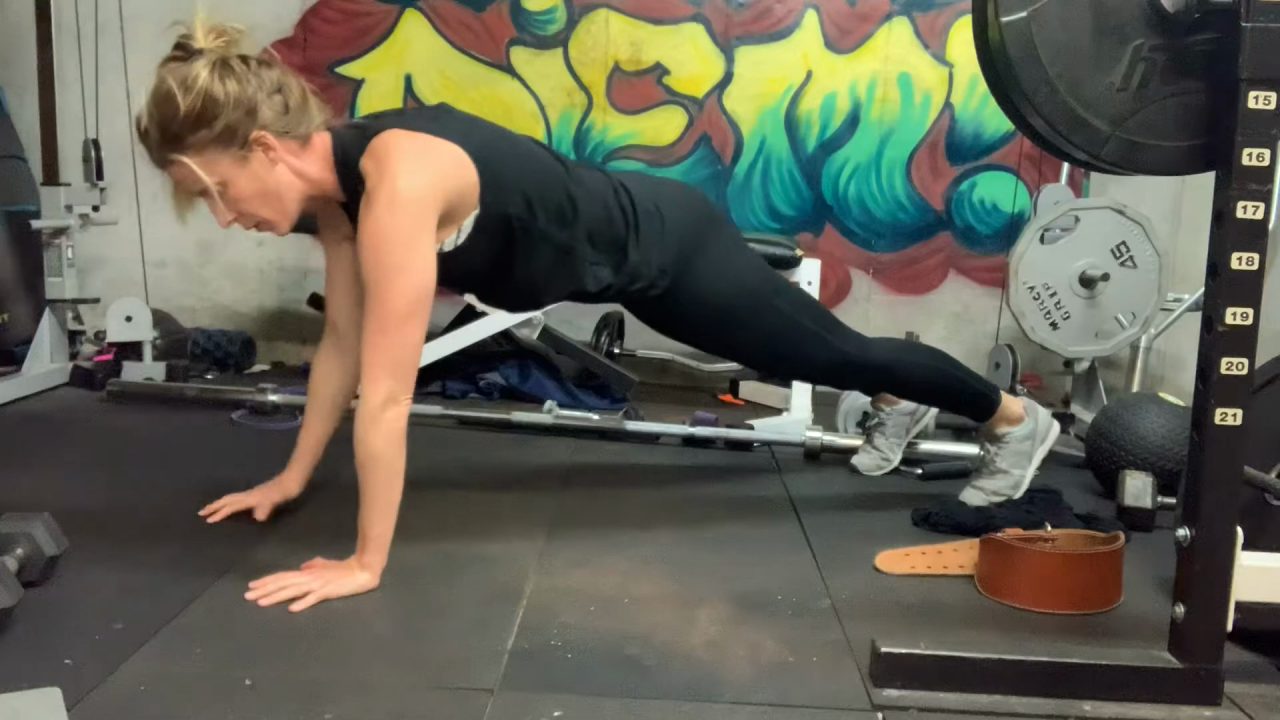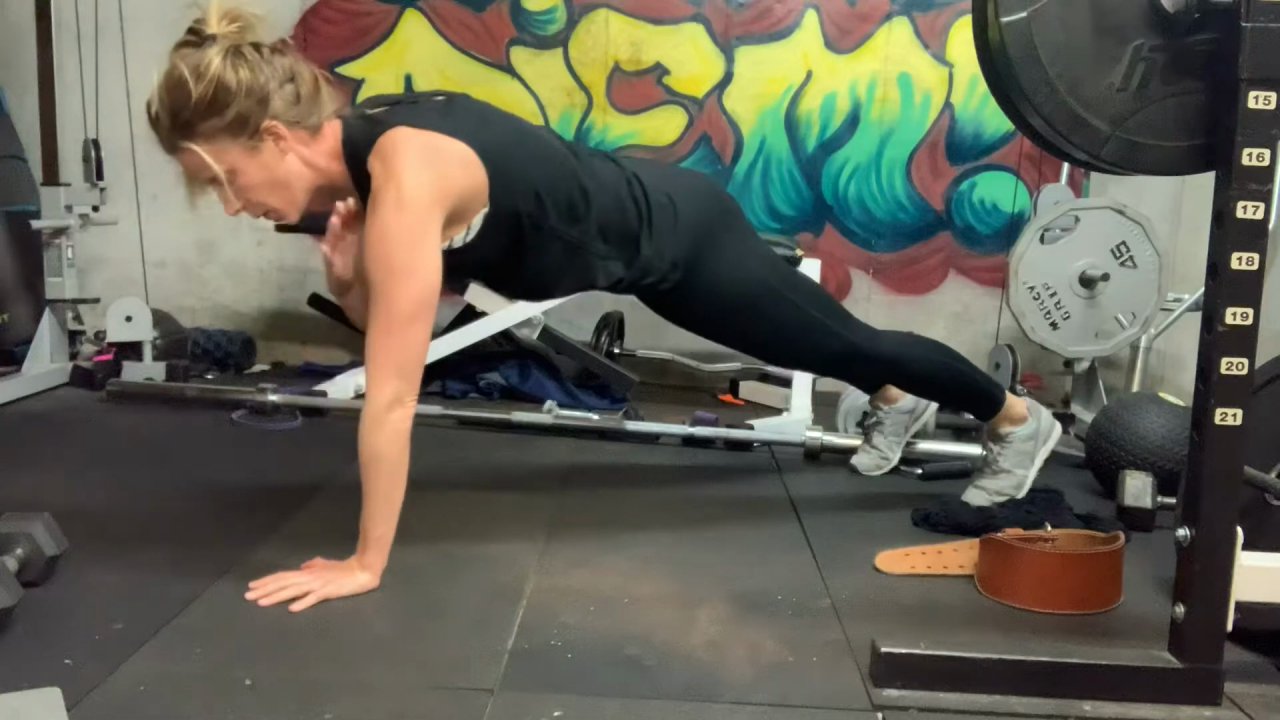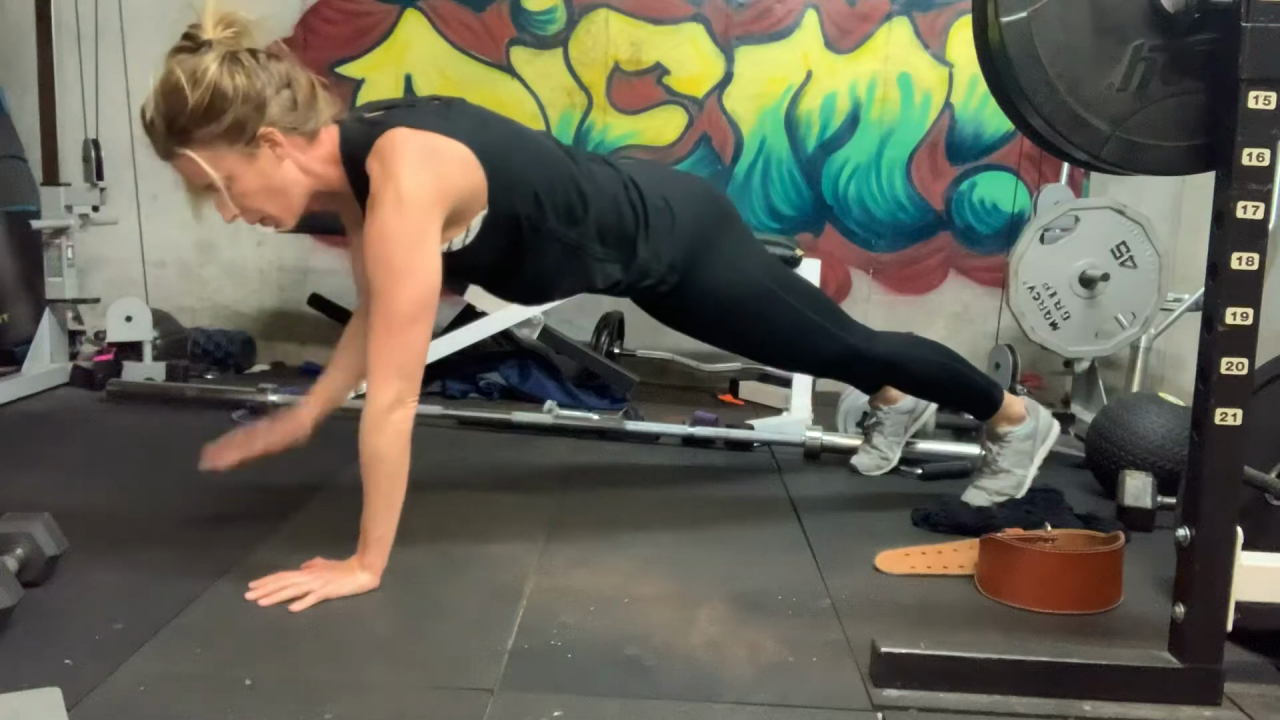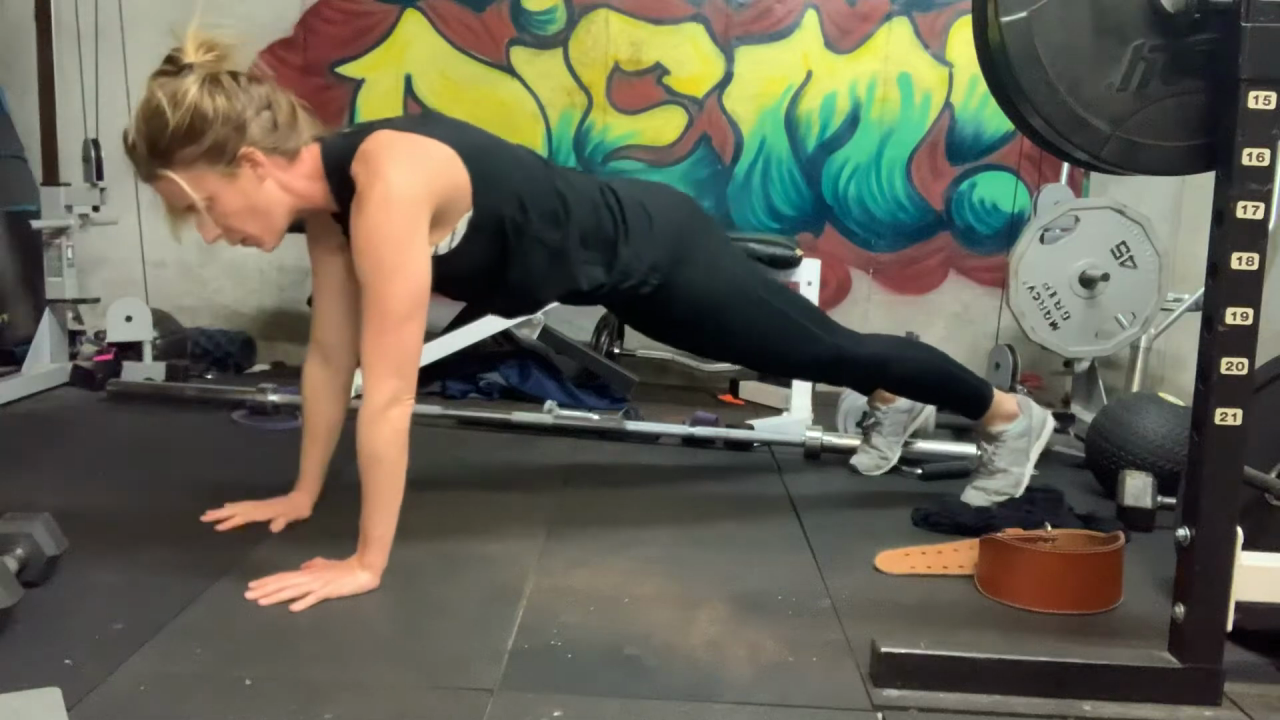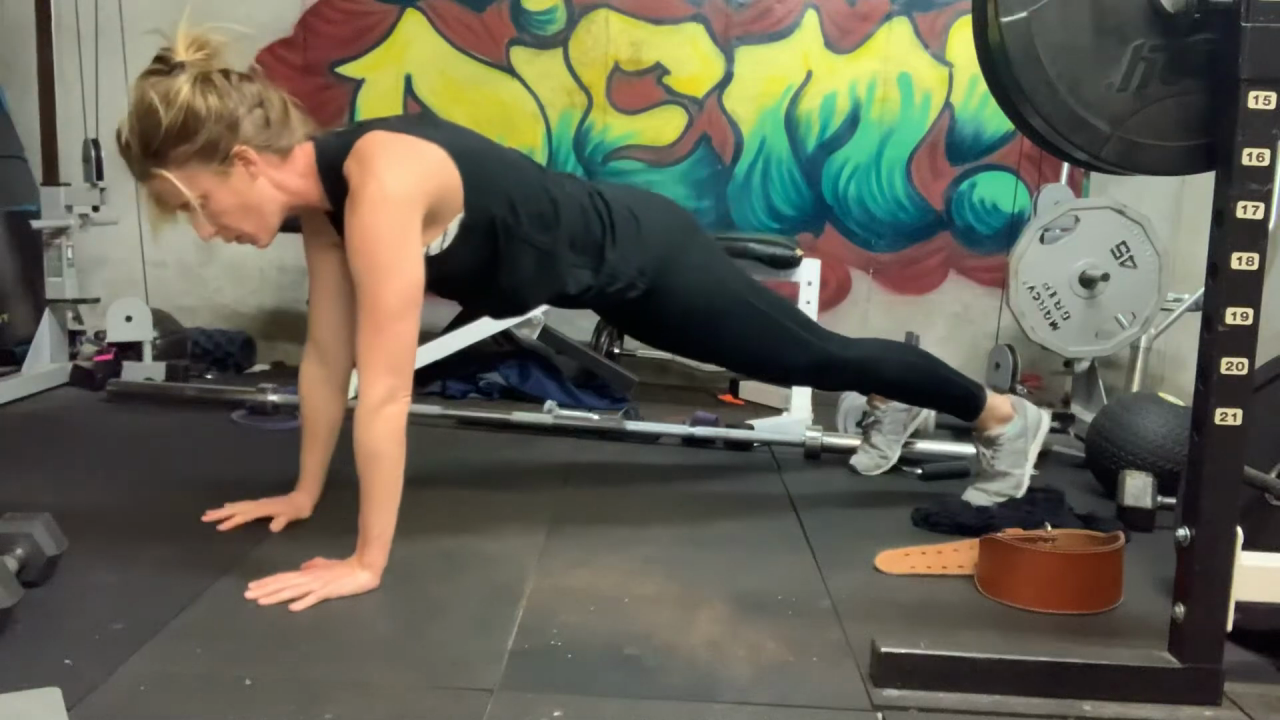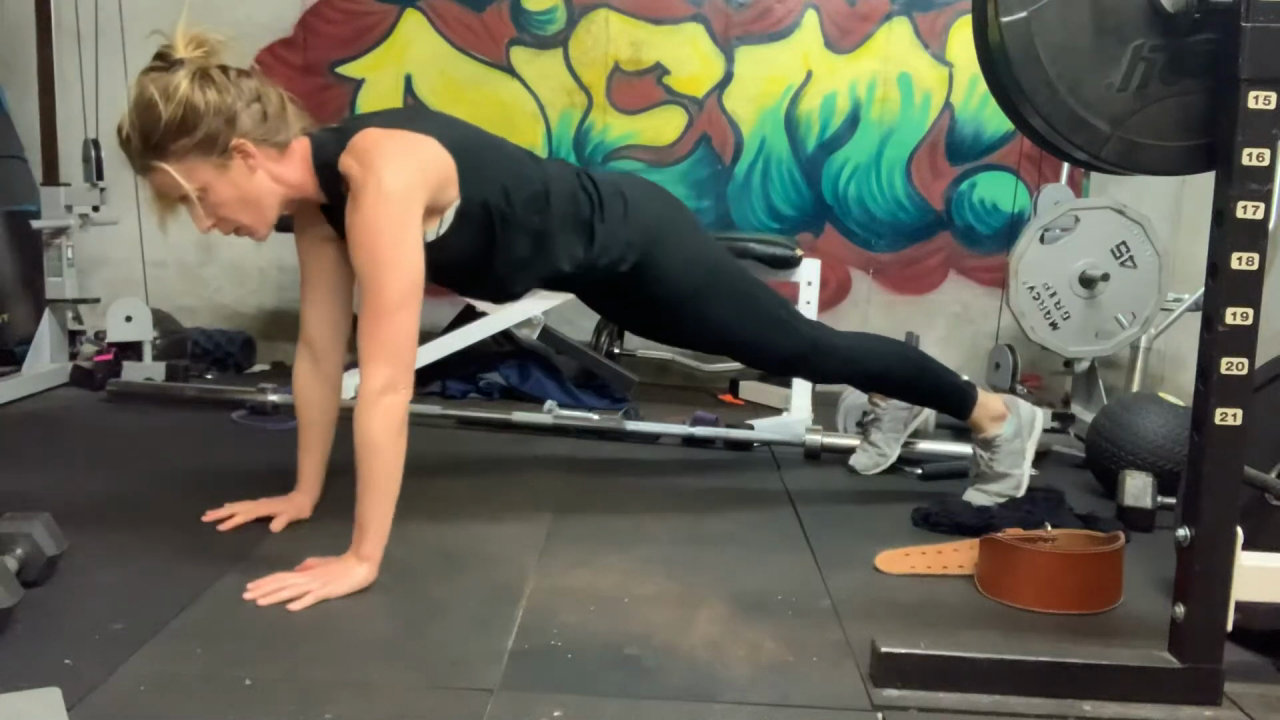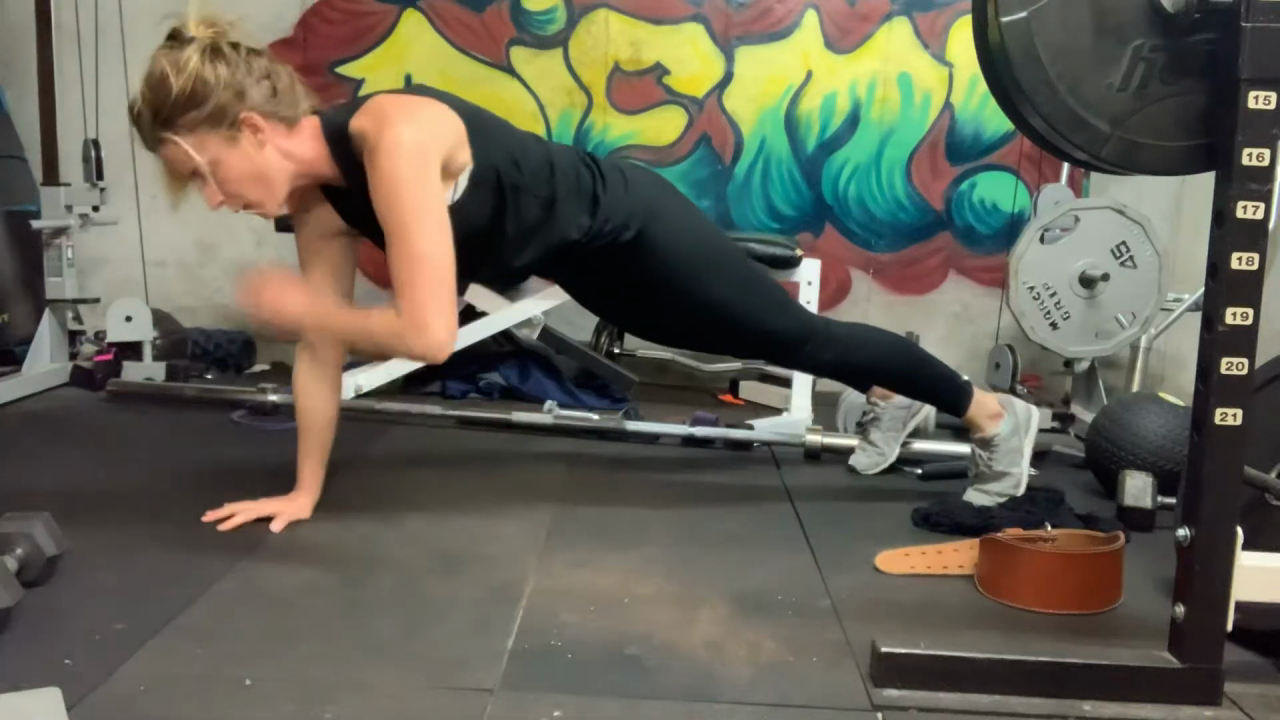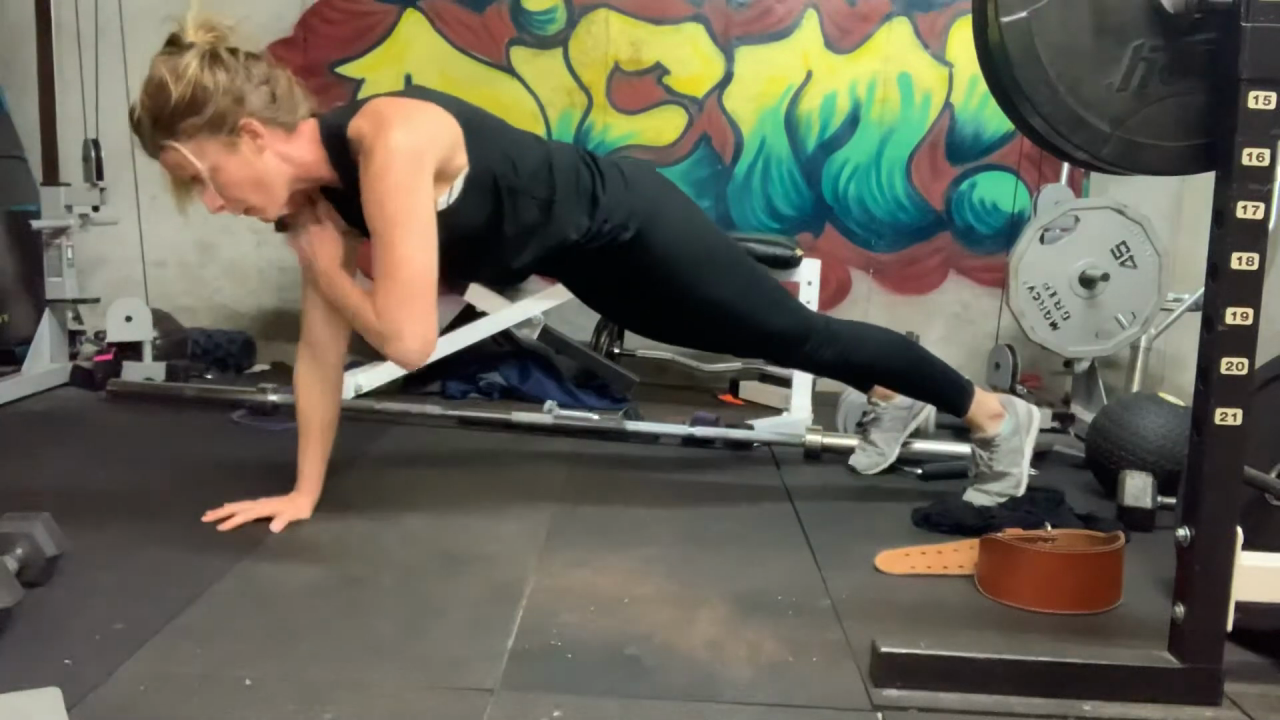
dt=0.3s
person 1, frame 1
left shoulder: (394, 178)
right shoulder: (337, 178)
left elbow: (385, 392)
right elbow: (345, 343)
left wrist: (364, 564)
right wrist: (292, 477)
left hip: (665, 247)
right hip: (626, 242)
left knee: (833, 353)
right knee: (811, 355)
left ankle: (1014, 419)
right ankle: (898, 407)
person 1, frame 2
left shoulder: (406, 172)
right shoulder: (353, 149)
left elbow: (392, 392)
right elbow: (393, 314)
left wrist: (366, 564)
right wrist: (348, 275)
left hip: (678, 235)
right hip: (636, 220)
left knee: (839, 344)
right knee: (821, 346)
left ankle: (1019, 422)
right ankle: (896, 403)
person 1, frame 3
left shoulder: (400, 176)
right shoulder: (345, 162)
left elbow: (393, 394)
right elbow: (376, 321)
left wrist: (366, 564)
right wrist: (302, 418)
left hip: (675, 239)
right hip: (633, 230)
left knee: (836, 343)
right knee: (817, 349)
left ankle: (1017, 419)
right ankle: (898, 405)
person 1, frame 4
left shoulder: (387, 180)
right shoulder: (326, 190)
left elbow: (388, 394)
right elbow: (331, 356)
left wrist: (366, 562)
right wrist: (301, 494)
left hip: (654, 250)
right hip: (614, 257)
left knee: (824, 350)
right knee: (804, 354)
left ankle: (1012, 416)
right ankle: (895, 401)
person 1, frame 5
left shoulder: (380, 180)
right shoulder: (320, 188)
left elbow: (385, 391)
right elbow: (326, 355)
left wrist: (368, 562)
right wrist: (305, 493)
left hip: (642, 255)
right hip: (602, 264)
left knee: (812, 356)
right knee: (794, 357)
left ankle: (1004, 418)
right ankle: (896, 407)
person 1, frame 6
left shoulder: (379, 173)
right shoulder: (314, 191)
left elbow: (387, 381)
right elbow: (319, 351)
left wrist: (362, 558)
right wrist: (303, 493)
left hip: (629, 238)
right hip: (589, 259)
left knee: (801, 346)
right knee: (782, 350)
left ankle: (999, 418)
right ankle: (894, 405)
person 1, frame 7
left shoulder: (392, 137)
right shoulder: (312, 182)
left elbow: (429, 333)
right elbow: (323, 345)
left wrist: (302, 304)
right wrist: (305, 490)
left hip: (628, 223)
right hip: (579, 258)
left knee: (798, 337)
right knee: (750, 343)
left ankle: (995, 416)
right ankle: (890, 403)
person 1, frame 8
left shoulder: (389, 141)
right shoulder: (312, 183)
left elbow: (408, 337)
right elbow: (322, 344)
left wrist: (324, 267)
right wrist: (304, 491)
left hip: (626, 222)
right hip: (581, 258)
left knee: (796, 335)
right knee: (761, 342)
left ankle: (996, 416)
right ankle: (890, 402)
